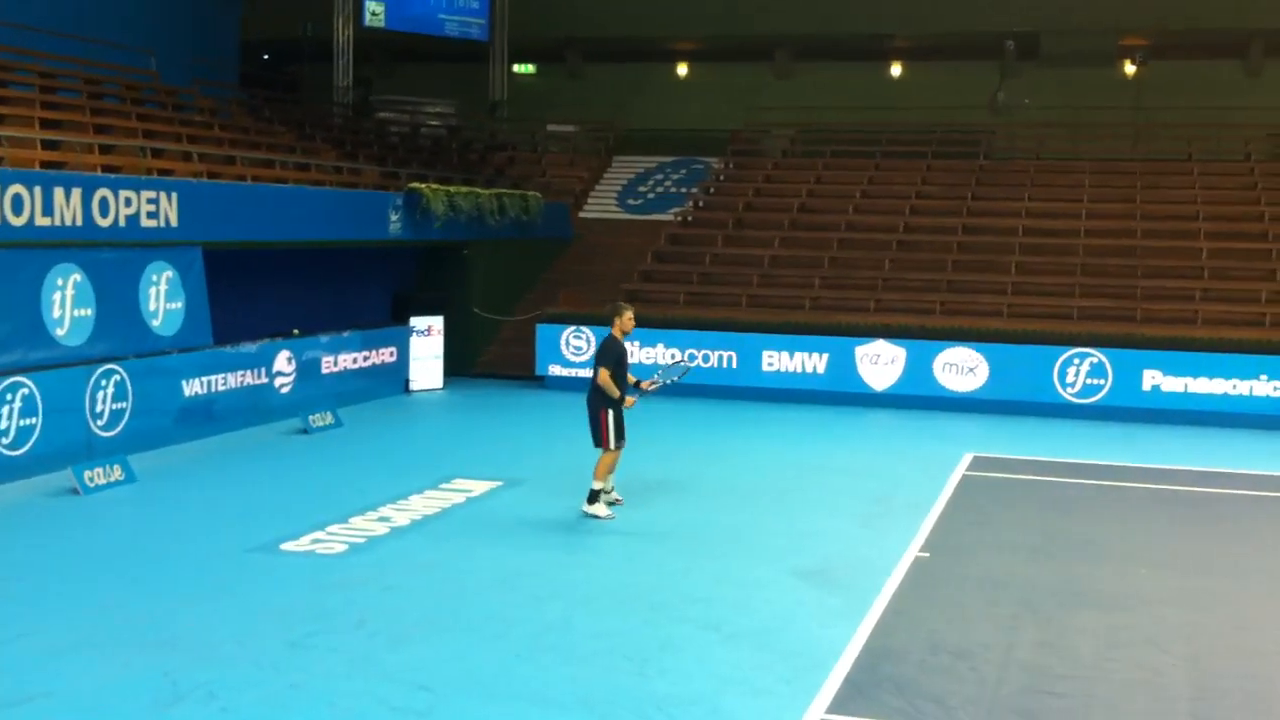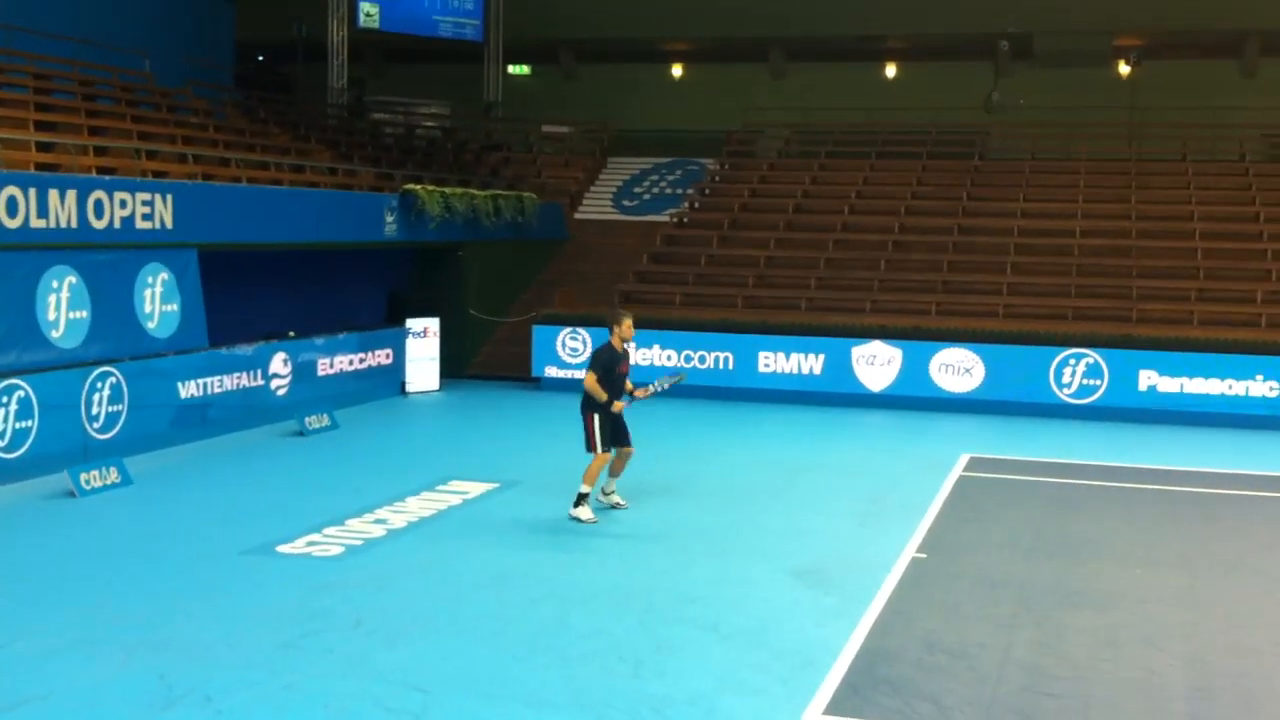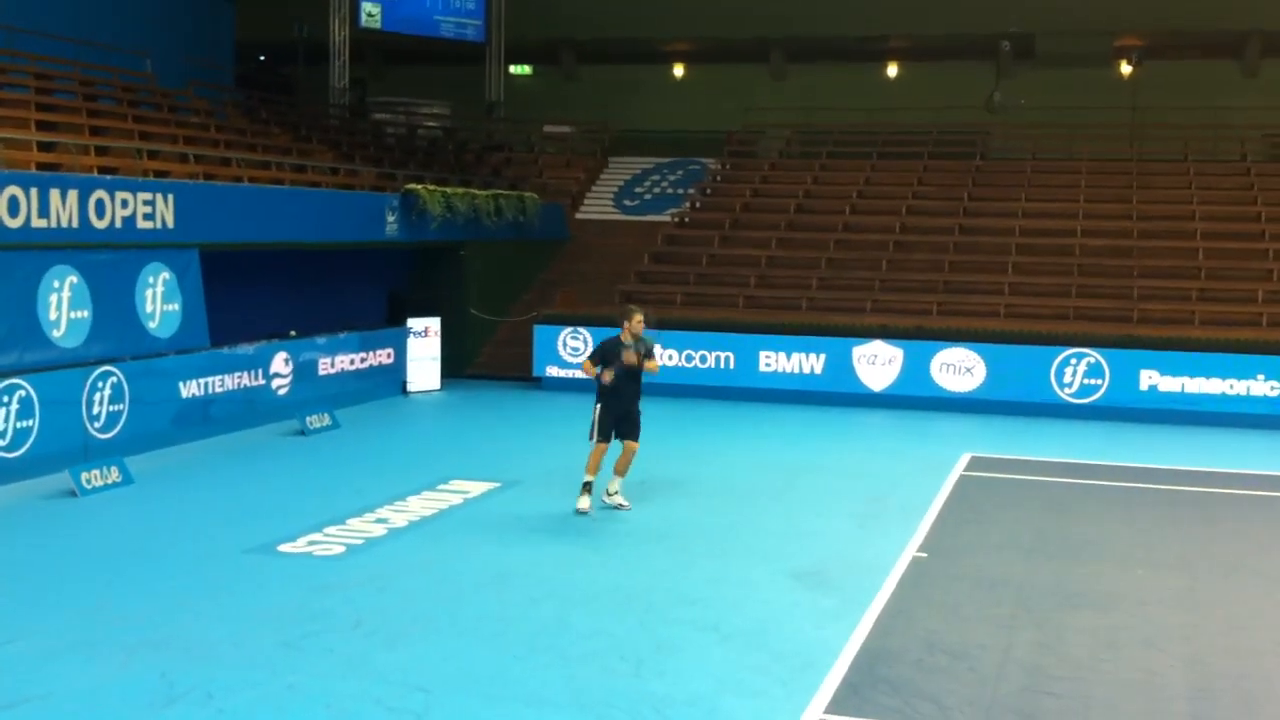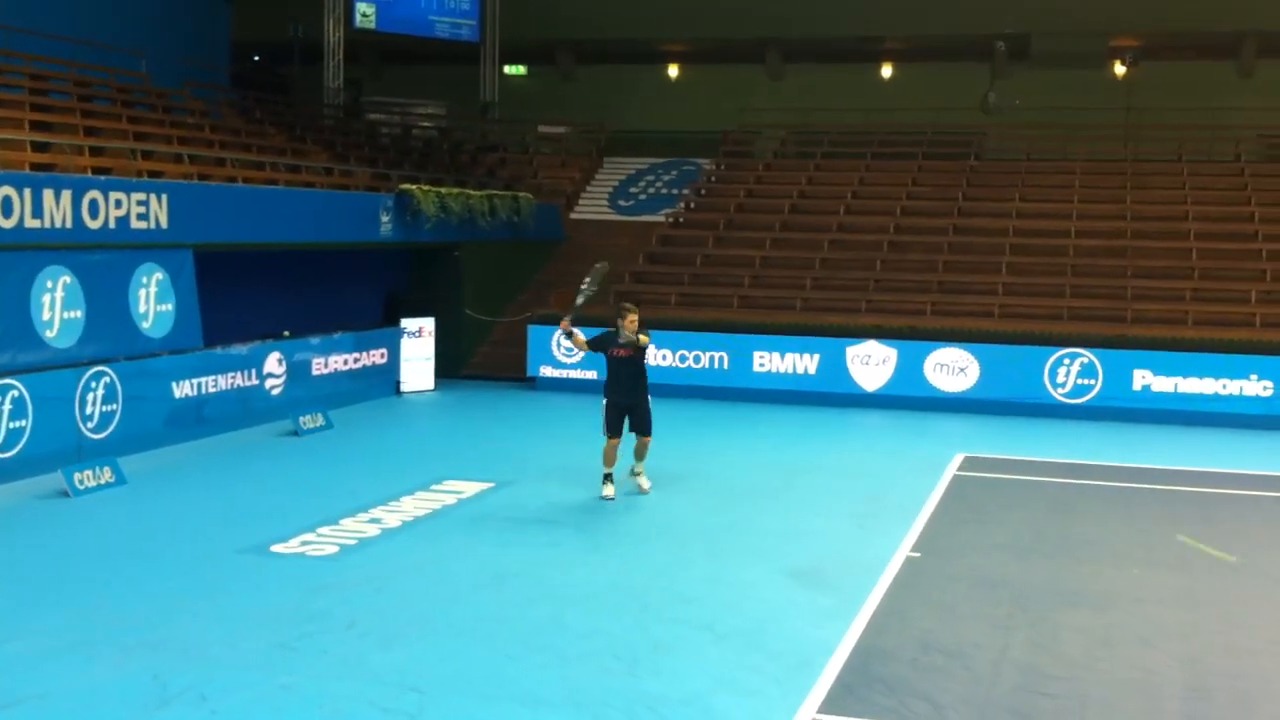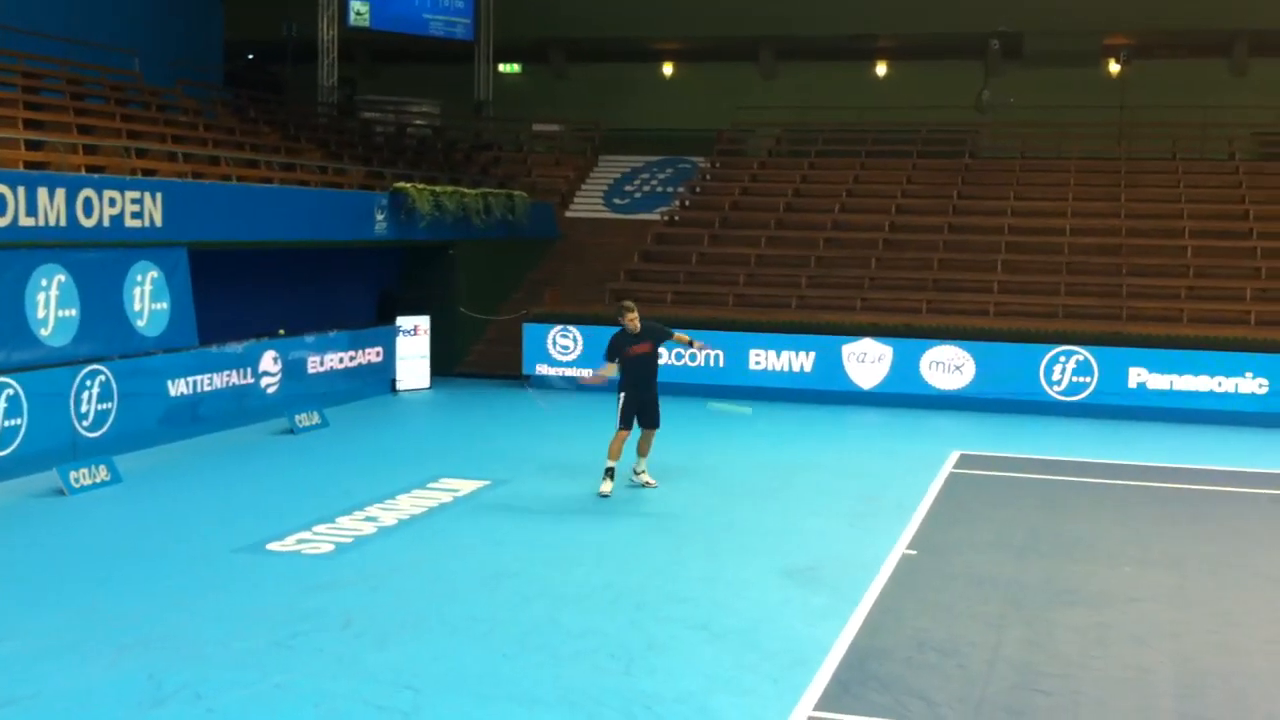
dt=0.3s
person 1, frame 1
left shoulder: (619, 344)
right shoulder: (609, 346)
right elbow: (602, 378)
left wrist: (638, 384)
right wrist: (621, 398)
left hip: (611, 405)
right hip: (602, 405)
left knee: (616, 447)
right knee: (611, 451)
left ankle: (607, 490)
right ankle: (592, 501)
person 1, frame 2
left shoulder: (624, 353)
right shoulder: (603, 353)
right elbow: (589, 382)
left wrist: (633, 392)
right wrist: (609, 402)
left hip: (613, 411)
right hip: (596, 410)
left knee: (625, 452)
right knee: (602, 456)
left ankle: (607, 492)
right ankle: (579, 504)
person 1, frame 3
left shoulder: (643, 346)
right shoulder: (608, 345)
left elbow: (654, 367)
right elbow: (586, 365)
left wrist: (637, 362)
right wrist: (599, 375)
left hip: (630, 405)
right hip: (606, 402)
left knee: (631, 448)
right knee: (601, 446)
left ankle: (612, 492)
right ankle: (585, 492)
person 1, frame 4
left shoulder: (640, 335)
right shoulder: (606, 338)
left elbow: (644, 340)
right elbow: (582, 345)
left wrist: (633, 339)
right wrist: (569, 333)
left hip: (639, 397)
right hip: (614, 398)
left knee: (644, 438)
right knee: (613, 441)
left ankle: (637, 471)
right ankle: (608, 480)
person 1, frame 5
left shoulder: (656, 331)
right shoulder: (618, 340)
left elbow: (677, 337)
right elbow: (610, 367)
left wrist: (692, 342)
right wrist: (596, 377)
left hip: (649, 391)
right hip: (628, 392)
left knee: (649, 432)
right knee: (622, 434)
left ankle: (639, 471)
right ankle: (608, 477)
